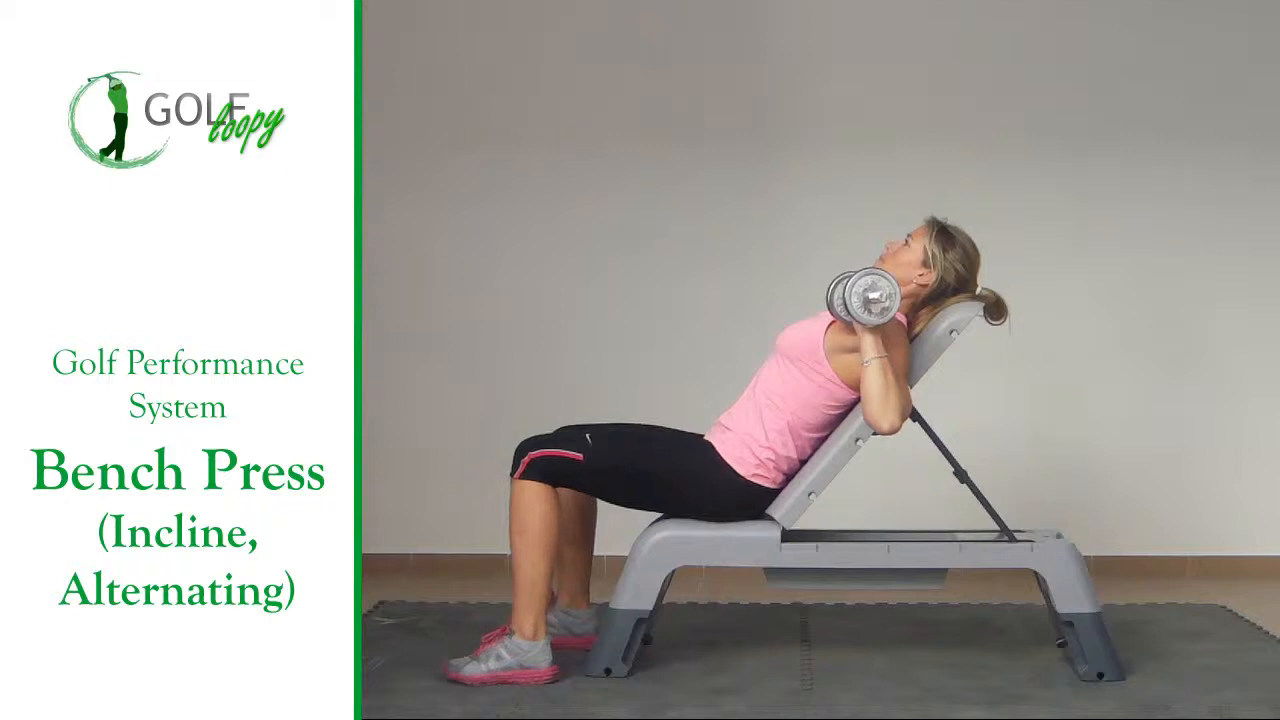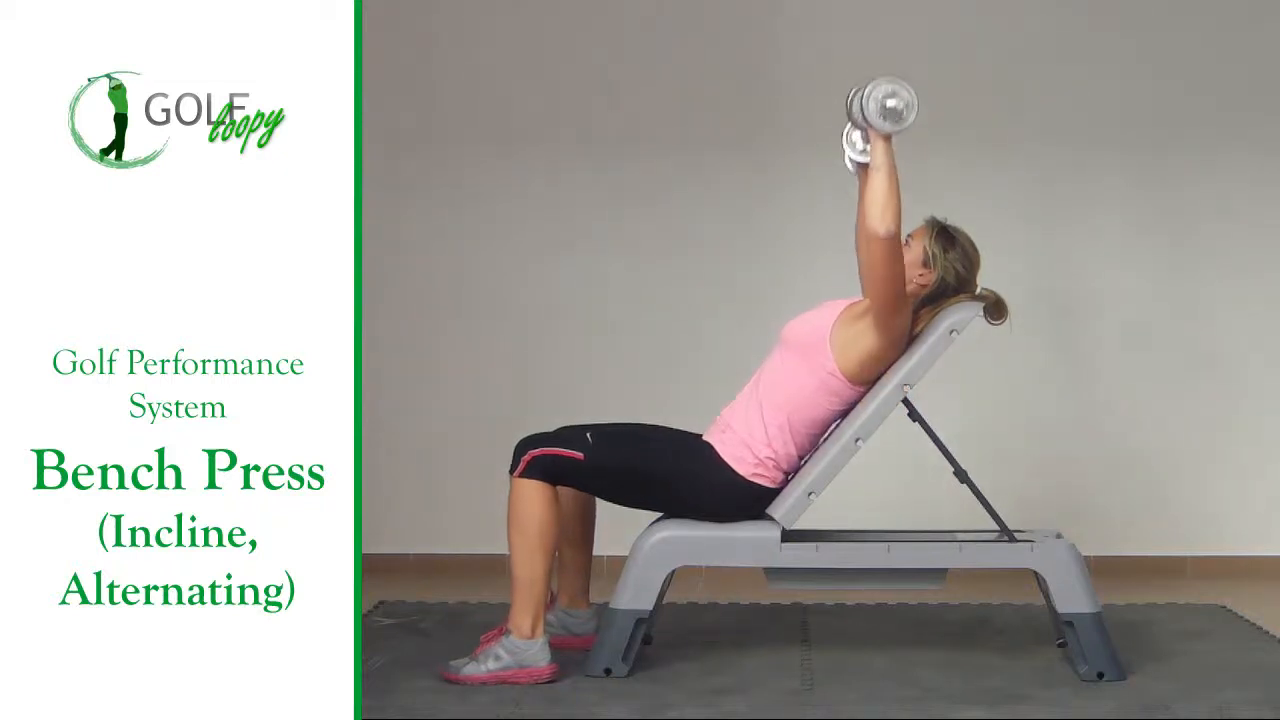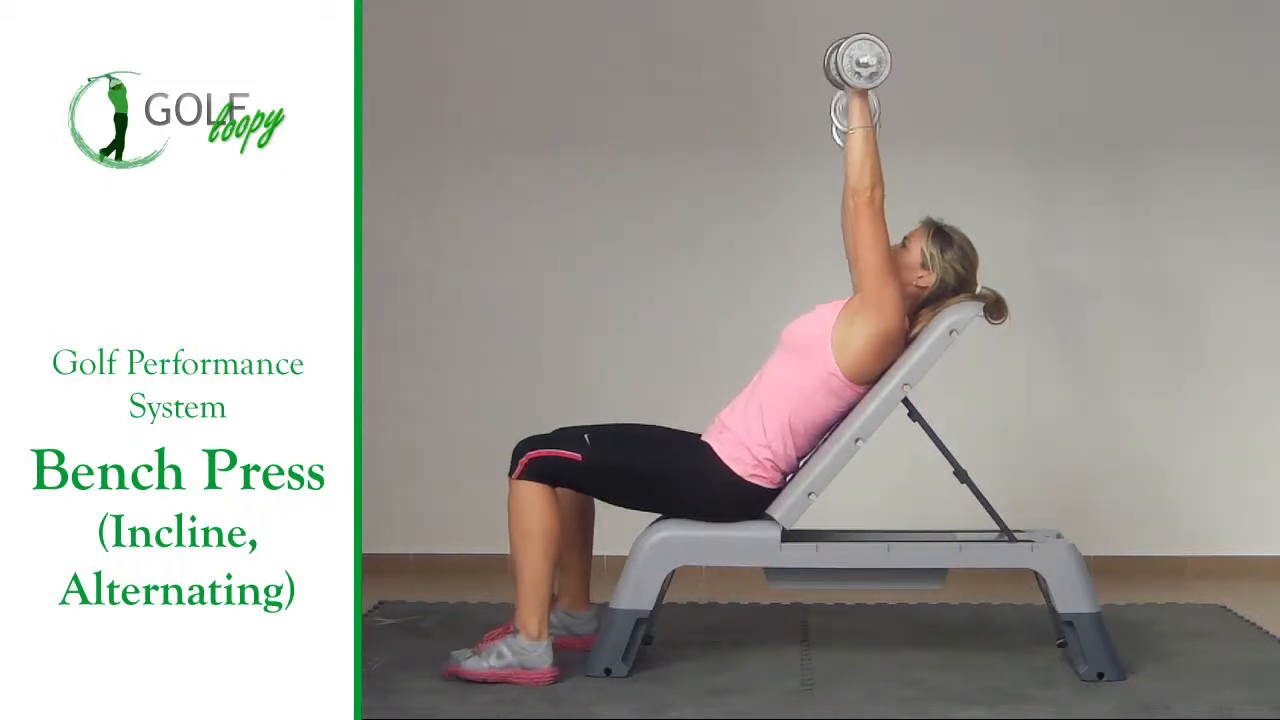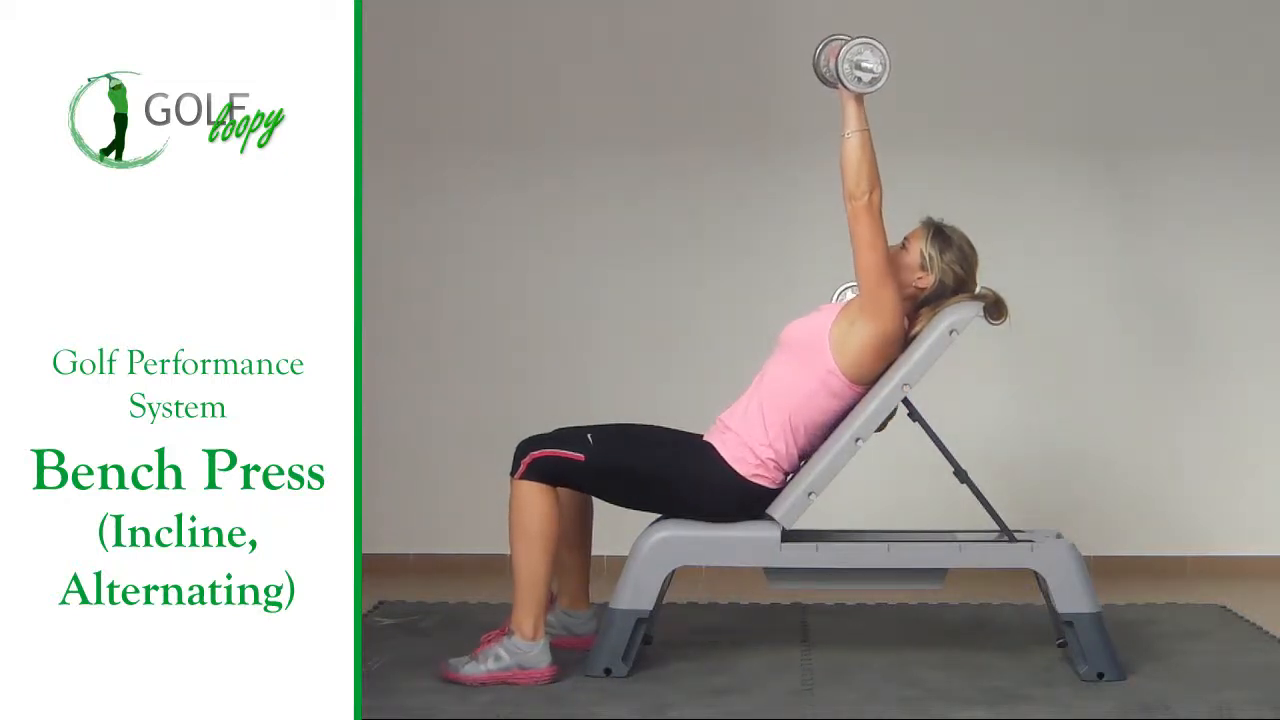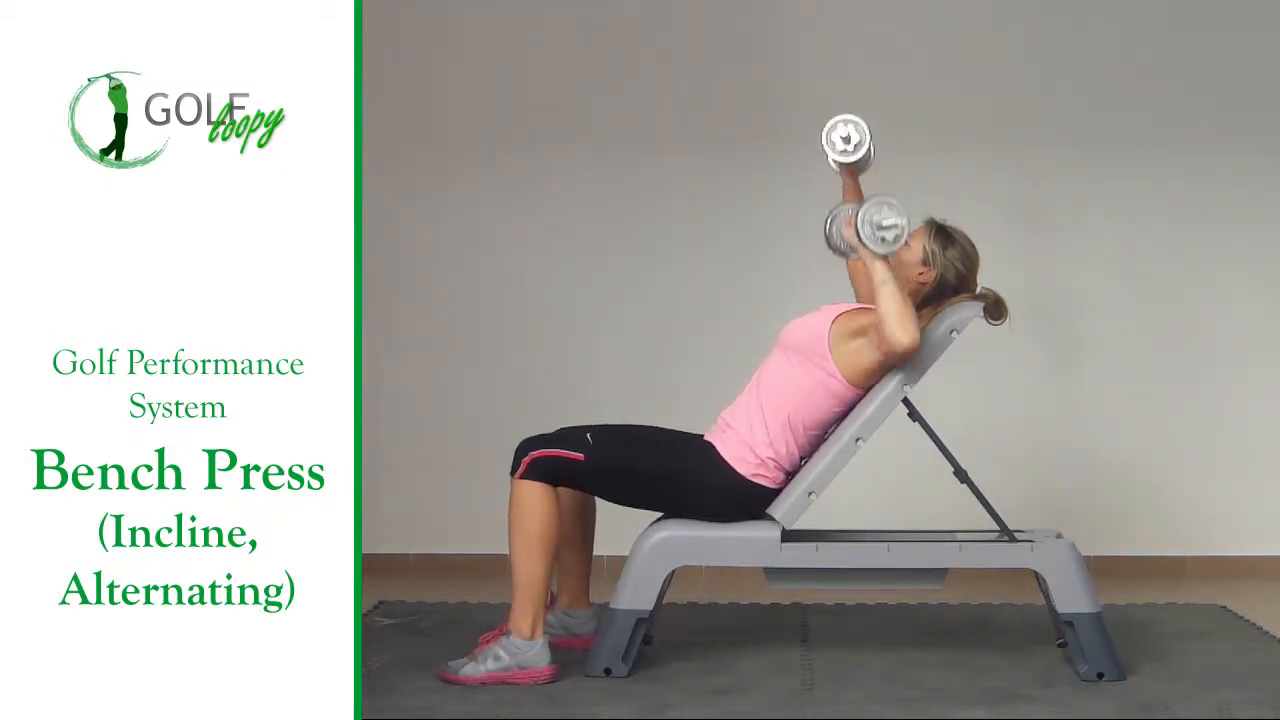
dt=1s
person 1, frame 1
left shoulder: (888, 335)
right shoulder: (879, 325)
left elbow: (886, 419)
left wrist: (869, 335)
right wrist: (866, 328)
left hip: (730, 476)
right hip: (729, 458)
left knee: (536, 460)
right knee: (564, 451)
left ankle: (526, 644)
right ankle: (571, 612)
person 1, frame 2
left shoulder: (888, 325)
right shoulder: (876, 317)
left elbow: (879, 234)
right elbow: (878, 235)
left wrist: (881, 146)
right wrist: (870, 170)
left hip: (729, 478)
right hip: (729, 464)
left knee: (536, 457)
right knee: (561, 450)
left ankle: (525, 644)
right ankle: (572, 613)
person 1, frame 3
left shoulder: (884, 318)
right shoulder: (872, 316)
left elbow: (865, 197)
right elbow: (855, 214)
left wrist: (859, 98)
right wrist: (853, 113)
left hip: (730, 478)
right hip: (728, 461)
left knee: (535, 459)
right knee: (564, 448)
left ankle: (529, 645)
right ankle: (574, 613)
person 1, frame 4
left shoulder: (883, 320)
right shoulder: (878, 328)
left elbow: (862, 200)
left wrist: (852, 101)
left hip: (731, 477)
right hip: (729, 460)
left knee: (536, 458)
right knee: (559, 451)
left ankle: (526, 645)
right ankle: (572, 613)
person 1, frame 5
left shoulder: (889, 328)
right shoulder: (881, 317)
left elbow: (905, 341)
right elbow: (865, 261)
left wrist: (878, 263)
right wrist: (850, 180)
left hip: (731, 477)
right hip: (730, 463)
left knee: (537, 459)
right knee: (561, 451)
left ankle: (524, 647)
right ankle: (571, 615)
